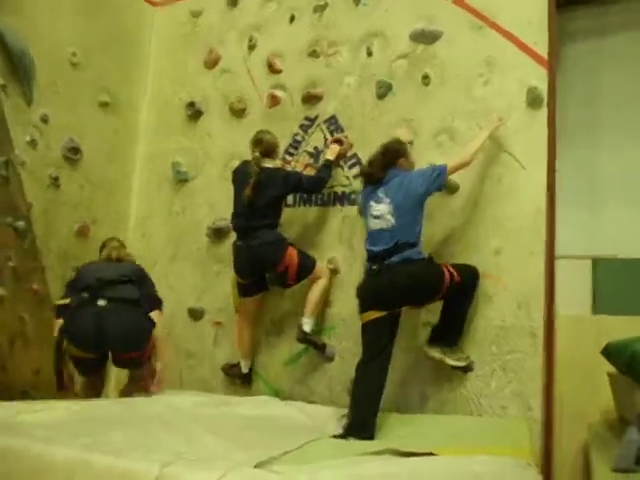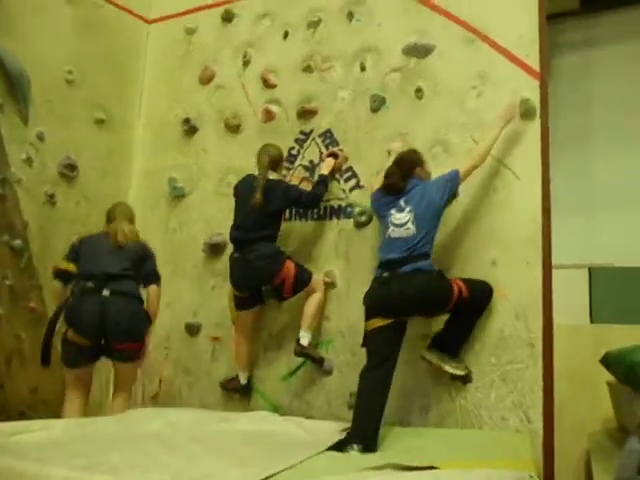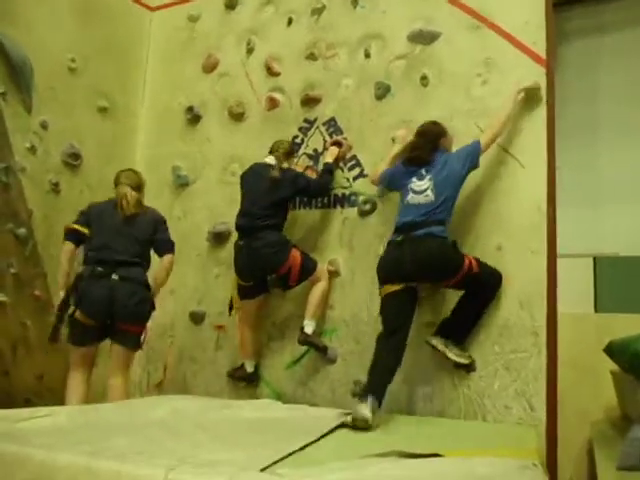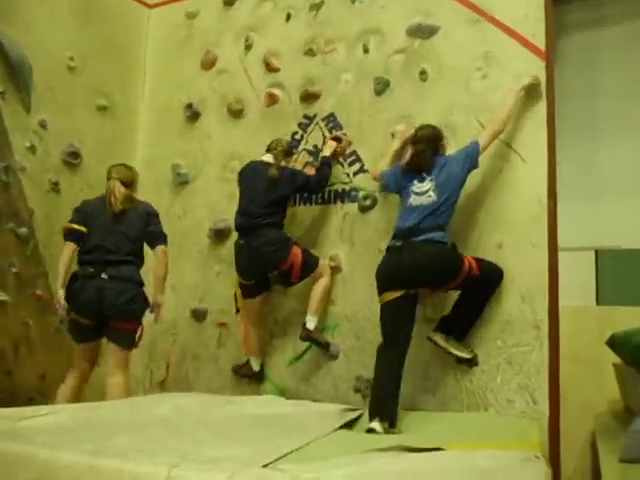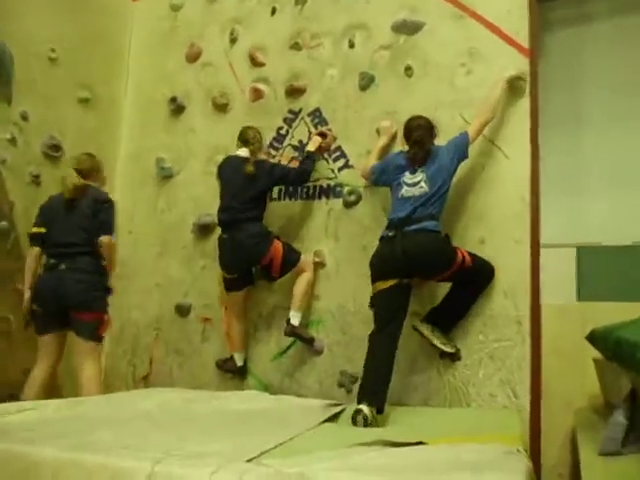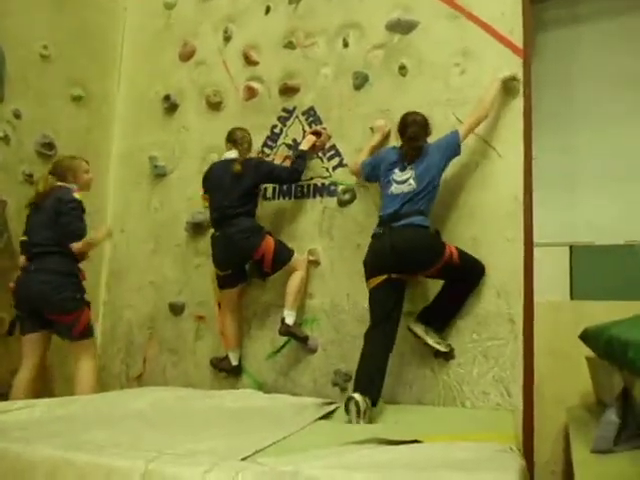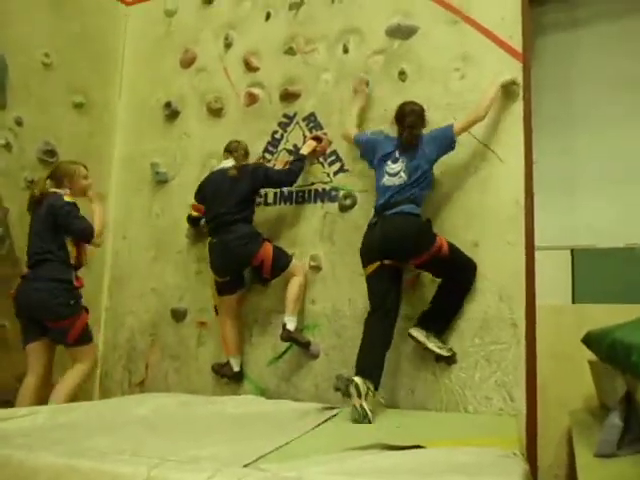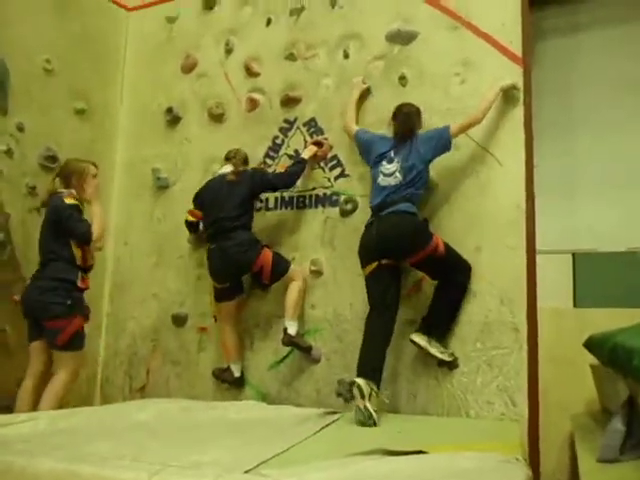
dt=0.3s
person 1, frame 1
left shoulder: (370, 188)
right shoulder: (414, 180)
right elbow: (465, 160)
left wrist: (393, 146)
right wrist: (490, 129)
left hip: (374, 284)
right hip: (410, 275)
left knee: (372, 360)
right knee: (468, 275)
left ankle: (356, 432)
right ankle: (443, 343)
person 1, frame 2
left shoulder: (384, 199)
right shoulder: (433, 191)
right elbow: (476, 160)
left wrist: (397, 158)
right wrist: (503, 123)
left hip: (382, 291)
right hip: (420, 286)
left knee: (377, 368)
right knee: (481, 292)
left ankle: (358, 442)
right ankle: (443, 350)
person 1, frame 3
left shoulder: (405, 170)
right shoulder: (456, 162)
left elbow: (376, 178)
right elbow: (495, 130)
left wrist: (398, 148)
right wrist: (519, 95)
left hip: (393, 256)
right hip: (431, 251)
left knee: (392, 333)
right knee: (490, 279)
left ankle: (368, 400)
right ankle: (448, 337)
person 1, frame 4
left shoulder: (403, 172)
right shoulder: (455, 163)
left elbow: (376, 175)
right elbow: (495, 128)
left wrist: (398, 144)
right wrist: (520, 91)
left hip: (393, 262)
right hip: (431, 256)
left knee: (393, 343)
right knee: (490, 275)
left ankle: (381, 418)
right ankle: (449, 333)
person 1, frame 5
left shoulder: (395, 162)
right shoulder: (447, 155)
left elbow: (367, 172)
right elbow: (484, 119)
left wrist: (383, 140)
right wrist: (504, 83)
left hip: (387, 251)
right hip: (425, 246)
left knee: (384, 331)
right knee: (481, 272)
left ankle: (368, 404)
right ankle: (435, 324)
person 1, frame 6
left shoulder: (386, 158)
right shoulder: (437, 152)
left elbow: (355, 169)
right elbow: (478, 117)
left wrist: (377, 138)
right wrist: (499, 83)
left hip: (380, 247)
right hip: (415, 240)
left knee: (381, 327)
right knee: (472, 271)
left ankle: (362, 394)
right ankle: (429, 323)
person 1, frame 7
left shoulder: (379, 144)
right shoulder: (430, 143)
left elbow: (349, 132)
right elbow: (476, 117)
left wrist: (360, 100)
right wrist: (499, 86)
left hip: (375, 235)
right hip: (408, 228)
left knee: (381, 313)
right knee: (463, 270)
left ankle: (364, 381)
right ankle: (428, 328)
person 1, frame 8
left shoulder: (375, 145)
right shoulder: (424, 143)
left elbow: (349, 125)
right elbow: (472, 120)
left wrist: (356, 93)
right wrist: (498, 90)
left hip: (373, 235)
right hip: (405, 227)
left knee: (381, 311)
right knee: (458, 272)
left ankle: (364, 381)
right ankle: (429, 333)
person 2, frame 1
left shoulder: (241, 171)
right shoulder: (282, 177)
right elbow: (316, 183)
right wrist: (330, 157)
left hip: (243, 251)
right hip: (270, 246)
left knee: (245, 315)
right knee: (323, 274)
left ankle: (244, 369)
right ankle: (306, 329)
person 2, frame 2
left shoulder: (243, 184)
right shoulder: (282, 189)
right elbow: (313, 199)
right wrist: (325, 171)
left hip: (239, 263)
right hip: (267, 259)
left knee: (243, 328)
right knee: (317, 287)
left ankle: (242, 381)
right ankle: (303, 343)
person 2, frame 3
left shoulder: (250, 172)
right shoulder: (290, 177)
right elbow: (322, 187)
right wrist: (330, 160)
left hip: (244, 251)
right hip: (272, 246)
left knee: (247, 317)
right knee: (322, 275)
left ankle: (249, 369)
right ankle: (308, 331)
person 2, frame 4
left shoulder: (247, 170)
right shoulder: (287, 175)
right elbow: (319, 182)
right wrist: (327, 154)
left hip: (244, 249)
right hip: (272, 244)
left knee: (250, 316)
right knee: (324, 271)
left ankle: (254, 367)
right ankle: (310, 327)
person 2, frame 5
left shoulder: (226, 165)
right shoulder: (265, 169)
right elbow: (301, 176)
right wrist: (311, 149)
left hip: (228, 244)
right hip: (255, 239)
left knee: (234, 308)
right knee: (306, 266)
left ankle: (237, 362)
right ankle: (294, 322)
person 2, frame 6
left shoulder: (213, 170)
right shoulder: (255, 166)
right elbow: (292, 174)
right wrist: (304, 148)
left hip: (220, 242)
right hip: (247, 235)
left knee: (228, 306)
right knee: (299, 264)
left ankle: (232, 361)
right ankle: (289, 322)
person 2, frame 7
left shoulder: (208, 181)
right shoulder: (251, 172)
left elbow: (194, 219)
right elbow: (287, 177)
left wrist: (205, 224)
right wrist: (304, 152)
left hip: (218, 250)
right hip: (245, 241)
left knee: (227, 313)
right knee: (298, 271)
left ankle: (234, 367)
right ankle: (290, 327)
person 2, frame 8
left shoulder: (206, 188)
right shoulder: (250, 177)
left elbow: (191, 223)
right elbow: (286, 180)
left wrist: (200, 233)
right wrist: (305, 156)
left hip: (217, 256)
right hip: (244, 248)
left knee: (226, 318)
right knee: (297, 276)
left ankle: (234, 372)
right ankle: (291, 332)
person 3, frame 1
left shoulder: (84, 271)
right shoulder: (137, 270)
left elbow: (62, 316)
right elbow: (154, 311)
right wrist: (157, 359)
left hip: (83, 320)
right hip: (127, 318)
left knee: (91, 390)
right knee: (141, 380)
person 3, frame 2
left shoulder: (84, 242)
right shoulder: (141, 248)
left elbow: (60, 281)
right elbow: (153, 287)
left wrist: (70, 309)
right wrist: (147, 325)
left hip: (85, 307)
right hip: (126, 309)
left knee: (76, 391)
right knee: (123, 390)
person 3, frame 3
left shoulder: (94, 210)
right shoulder: (153, 217)
left elbow: (69, 245)
right elbow: (167, 258)
left wrist: (63, 289)
right wrist: (151, 293)
left hip: (93, 289)
right hip: (132, 293)
left knee: (79, 369)
right knee: (118, 373)
person 3, frame 4
left shoulder: (87, 207)
right shoulder: (145, 211)
left elbow: (69, 245)
right elbow: (161, 250)
left wrist: (61, 287)
right wrist: (158, 293)
left hip: (86, 288)
right hip: (125, 291)
left knee: (81, 366)
right knee: (117, 371)
person 3, frame 5
left shoulder: (51, 203)
right shoulder: (100, 197)
left elbow: (35, 248)
right elbow: (105, 240)
left wrist: (28, 289)
right wrist: (110, 270)
left hip: (51, 282)
right hip: (85, 282)
left knee: (45, 363)
right knee: (89, 362)
person 3, frame 6
left shoulder: (38, 204)
right shoulder: (68, 197)
left elbow: (24, 254)
right elbow: (77, 245)
left wrist: (20, 289)
right wrist: (100, 236)
left hip: (28, 284)
right hip: (57, 284)
left knee: (30, 364)
right knee: (86, 355)
person 3, frame 7
left shoulder: (45, 206)
right shoulder: (60, 202)
right elbow: (95, 237)
right wrist: (96, 203)
left hip: (31, 292)
right hip: (53, 293)
left knee: (37, 372)
right knee: (86, 360)
person 3, frame 8
left shoulder: (60, 206)
right shoulder: (64, 203)
right elbow: (96, 241)
left wrist: (77, 299)
right wrist: (95, 203)
left hip: (41, 293)
right hip: (57, 295)
left knee: (37, 372)
right knee: (68, 370)
